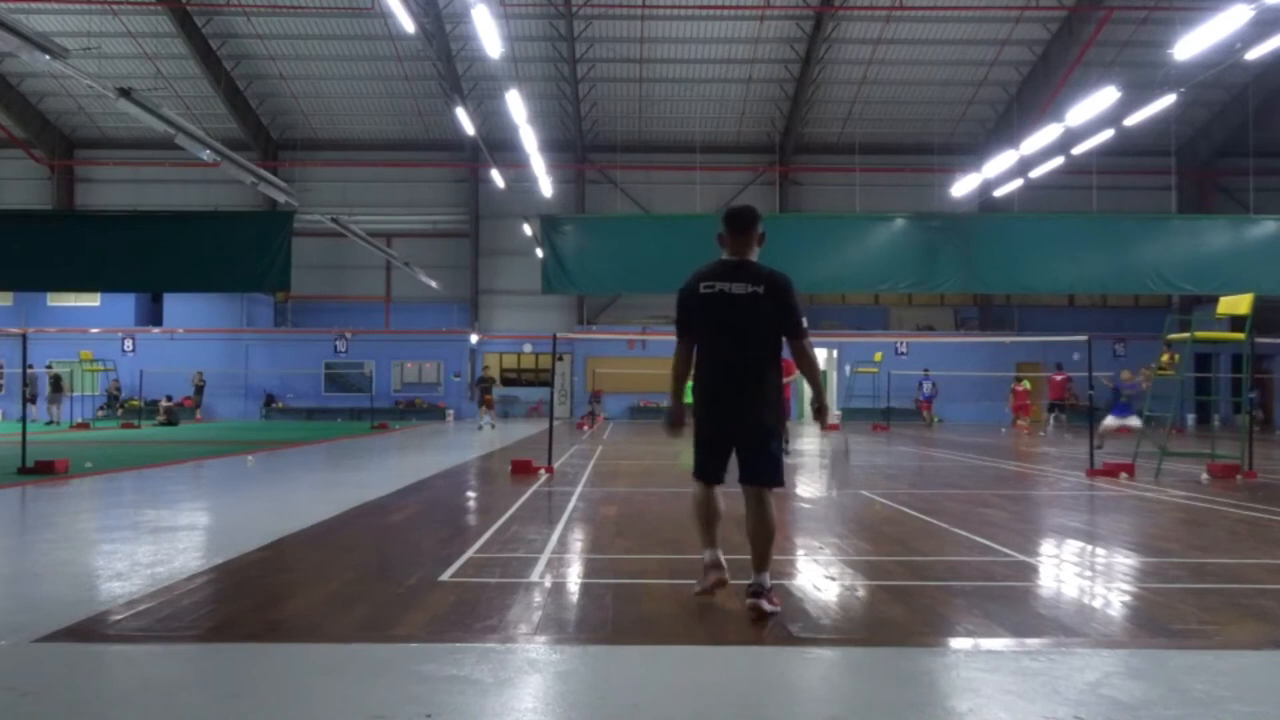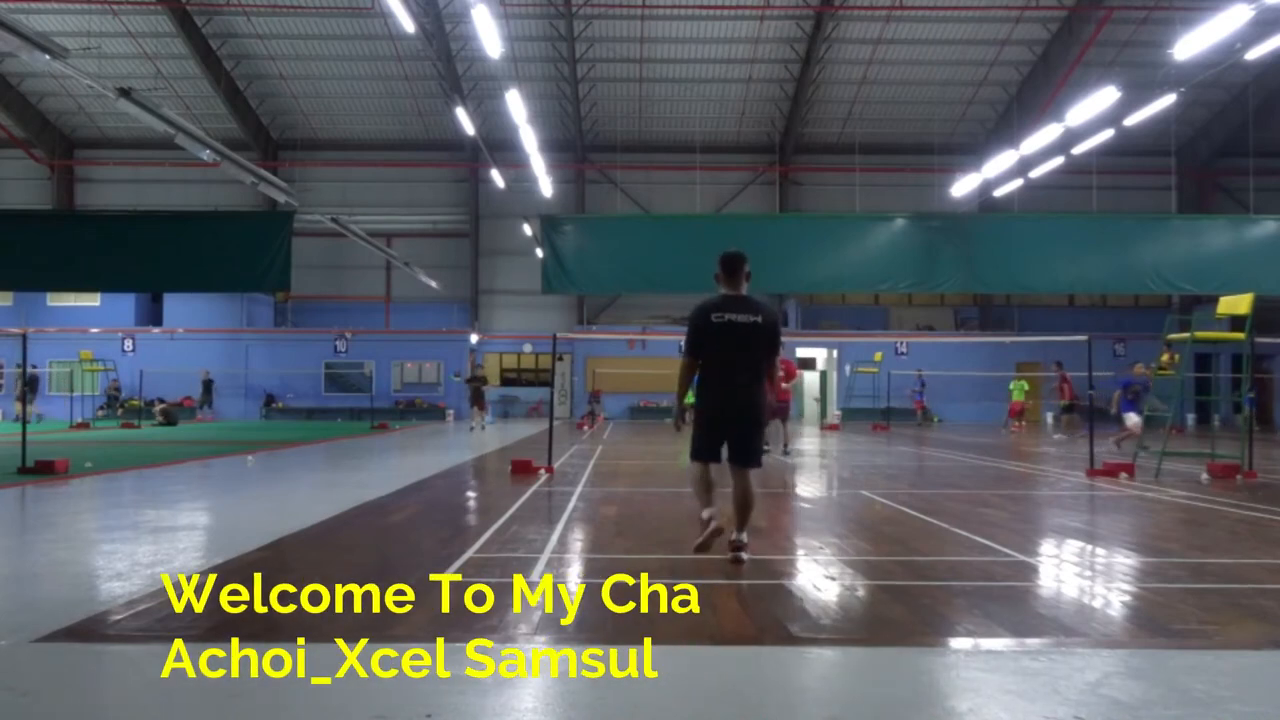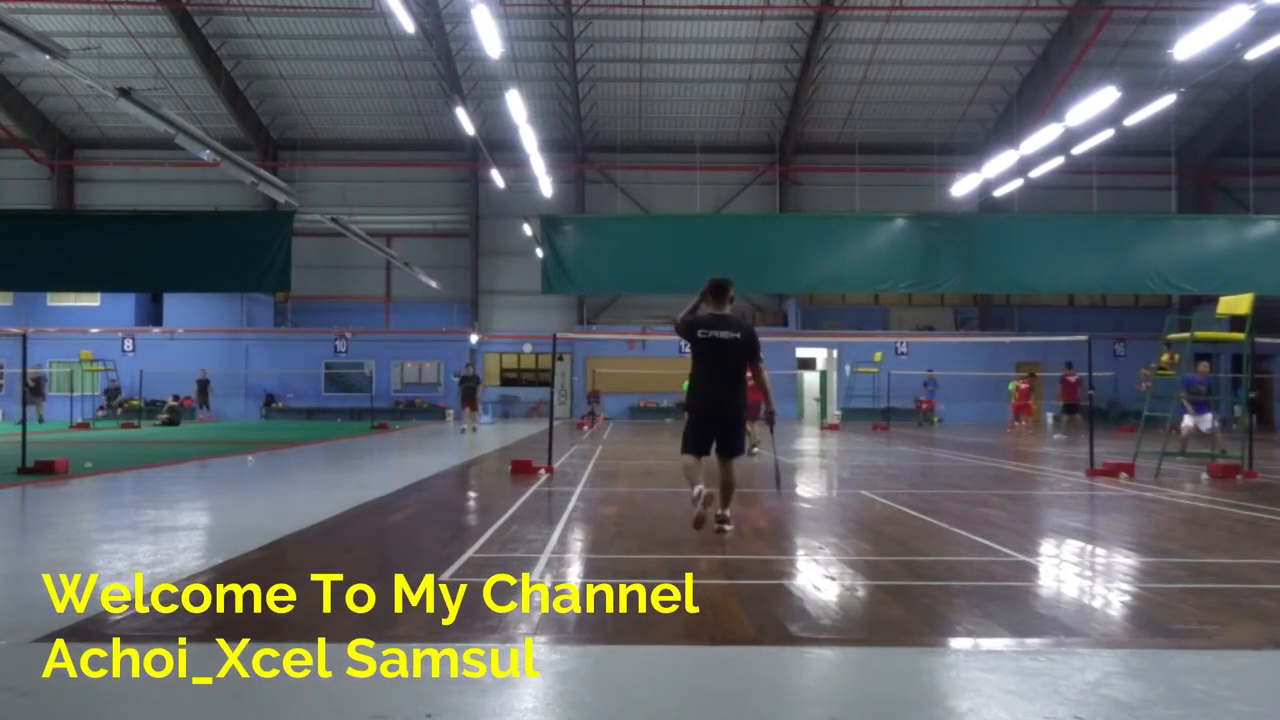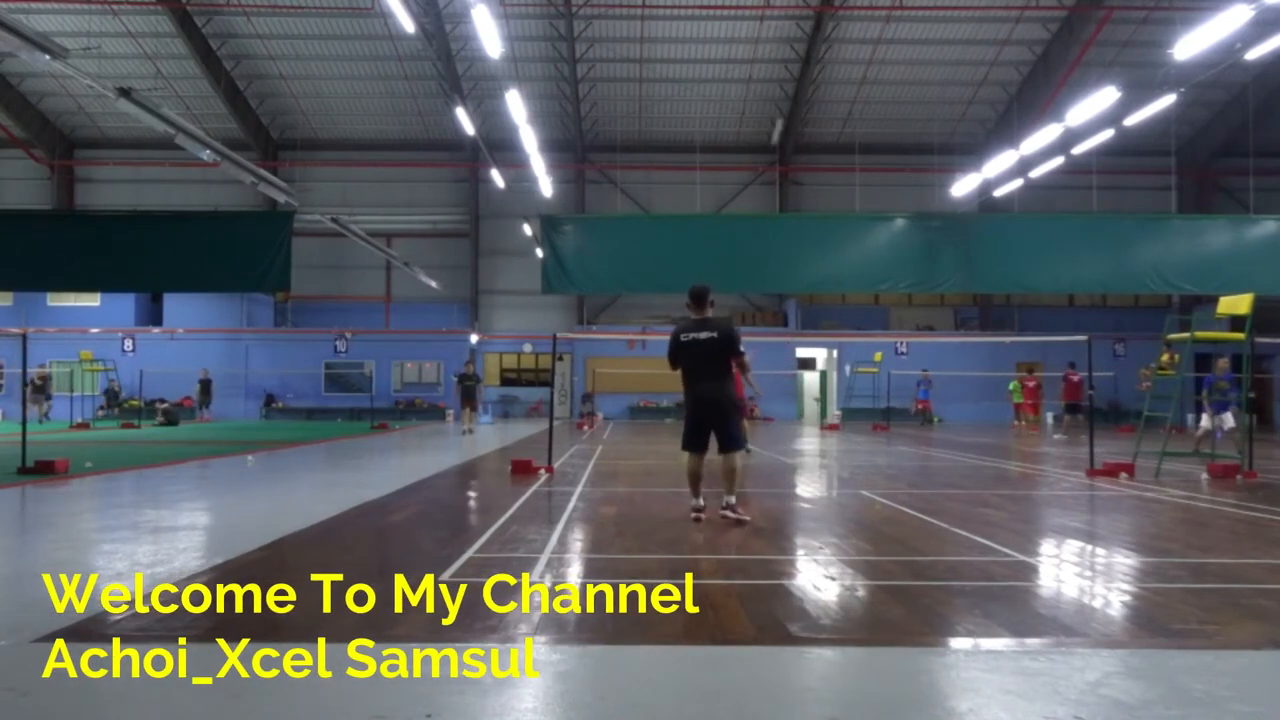
dt=1s
person 1, frame 1
left shoulder: (695, 284)
right shoulder: (776, 284)
left elbow: (683, 350)
right elbow: (800, 346)
left wrist: (675, 401)
right wrist: (818, 393)
left hip: (711, 404)
right hip: (761, 405)
left knee: (705, 482)
right knee: (759, 491)
left ankle: (712, 558)
right ankle: (759, 586)
person 1, frame 2
left shoulder: (703, 312)
right shoulder: (766, 315)
left elbow: (690, 363)
right elbow: (772, 364)
left wrist: (680, 404)
right wrist: (770, 394)
left hip: (712, 404)
right hip: (751, 405)
left knee: (702, 462)
right knee: (742, 472)
left ankle: (708, 515)
right ankle: (739, 540)
person 1, frame 3
left shoulder: (696, 325)
right shoulder: (745, 330)
left elbow: (679, 324)
right elbow: (757, 370)
left wrist: (697, 301)
right wrist: (768, 403)
left hip: (701, 404)
right hip: (733, 405)
left knee: (691, 454)
right knee: (727, 460)
left ankle: (698, 491)
right ankle: (724, 515)
person 1, frame 4
left shoulder: (679, 332)
right shoulder: (725, 328)
left elbow: (673, 365)
right elbow: (741, 362)
right wrist: (745, 370)
left hip: (695, 400)
right hip: (723, 399)
left knee: (695, 454)
right knee: (731, 451)
left ankle: (697, 504)
right ankle: (729, 503)
